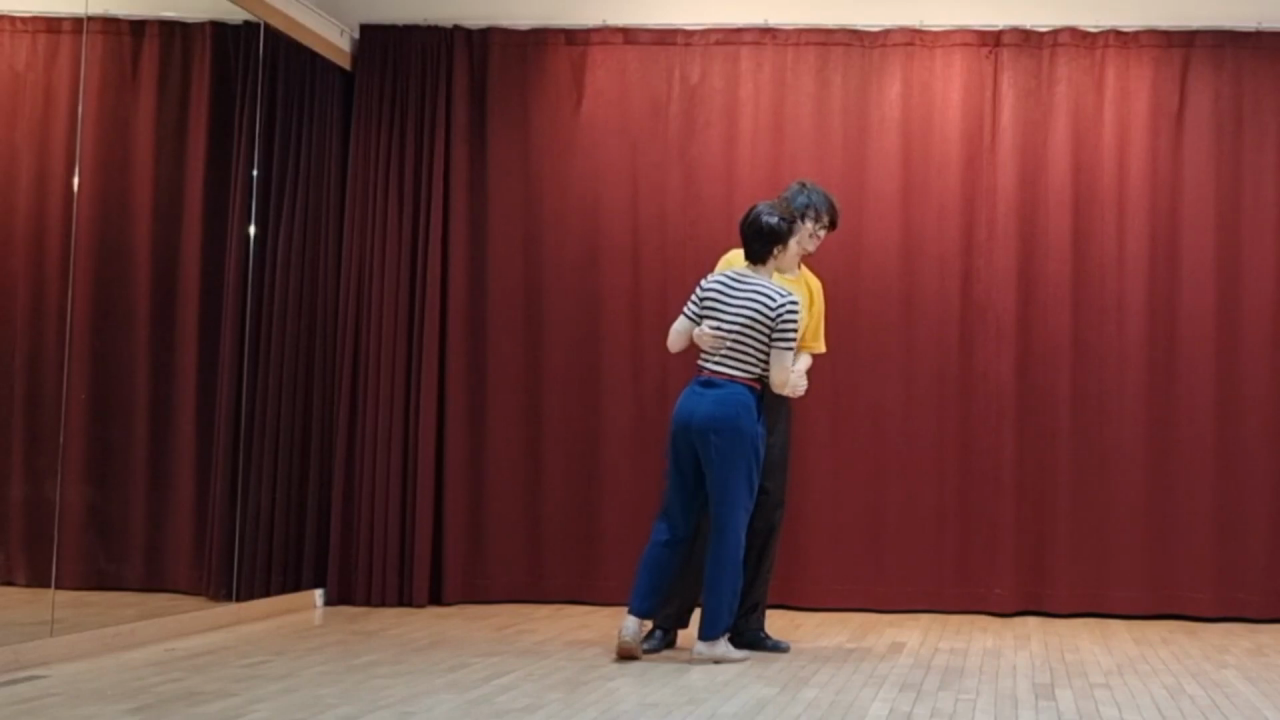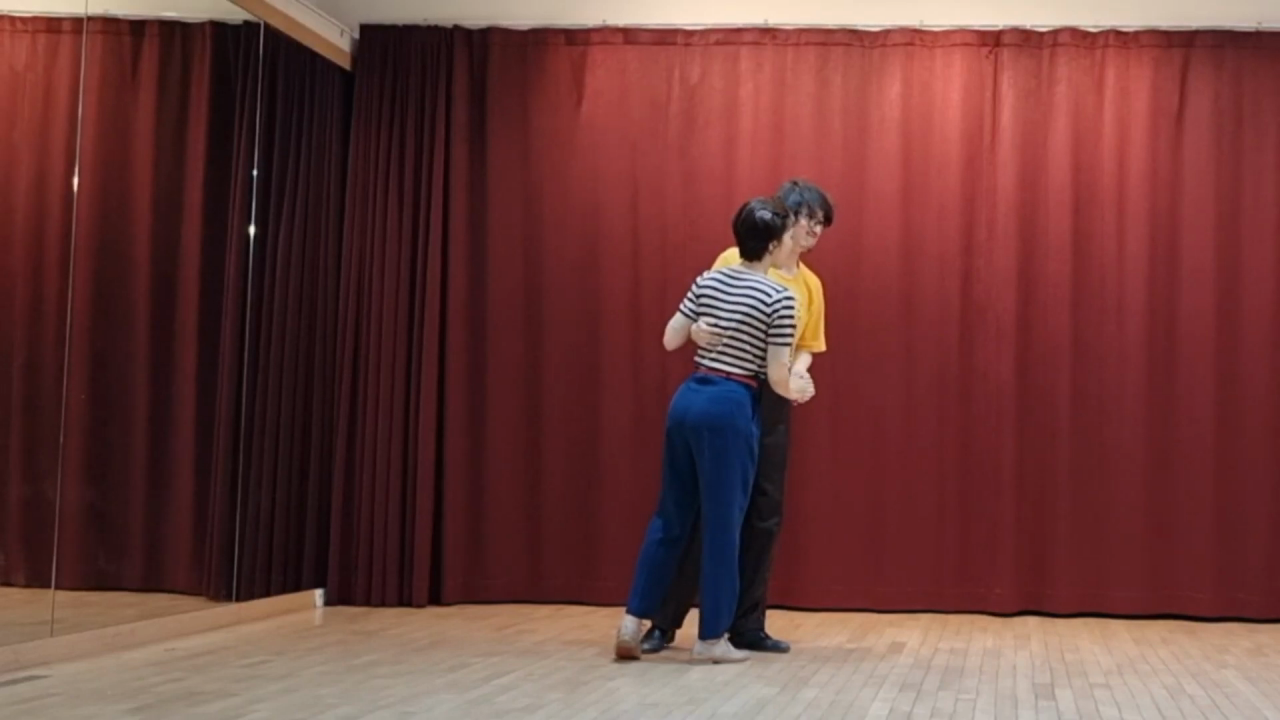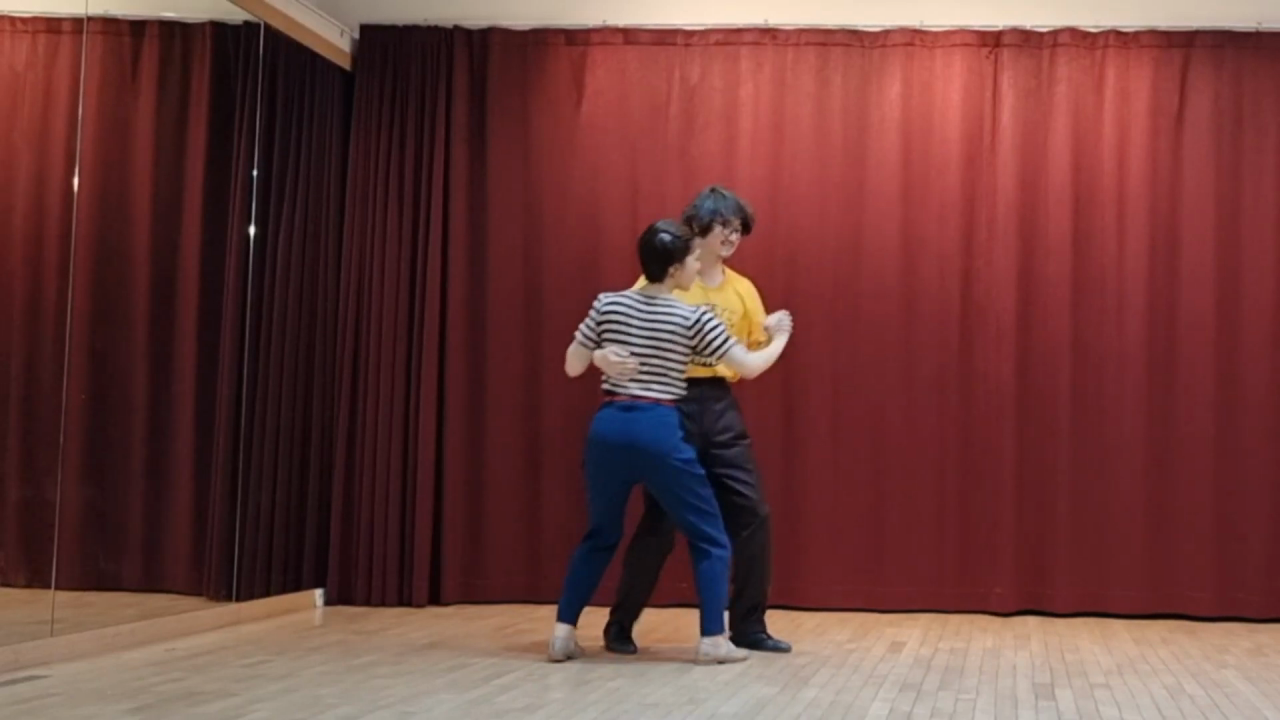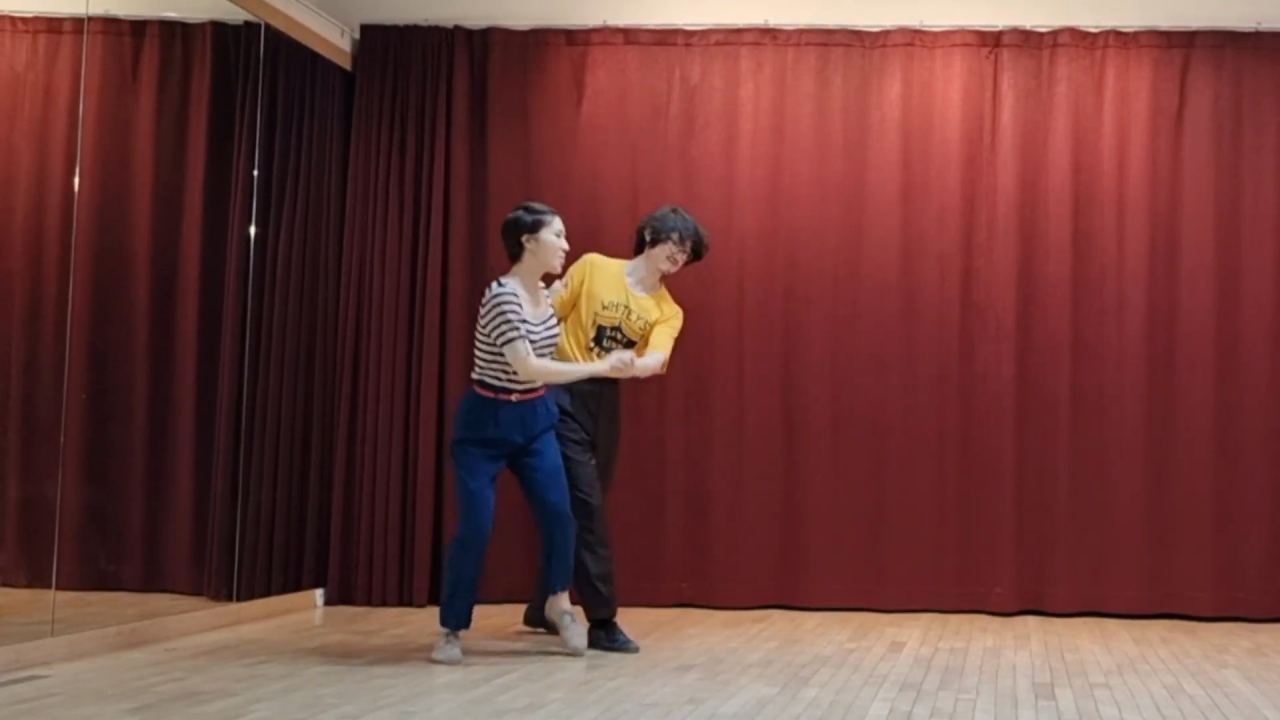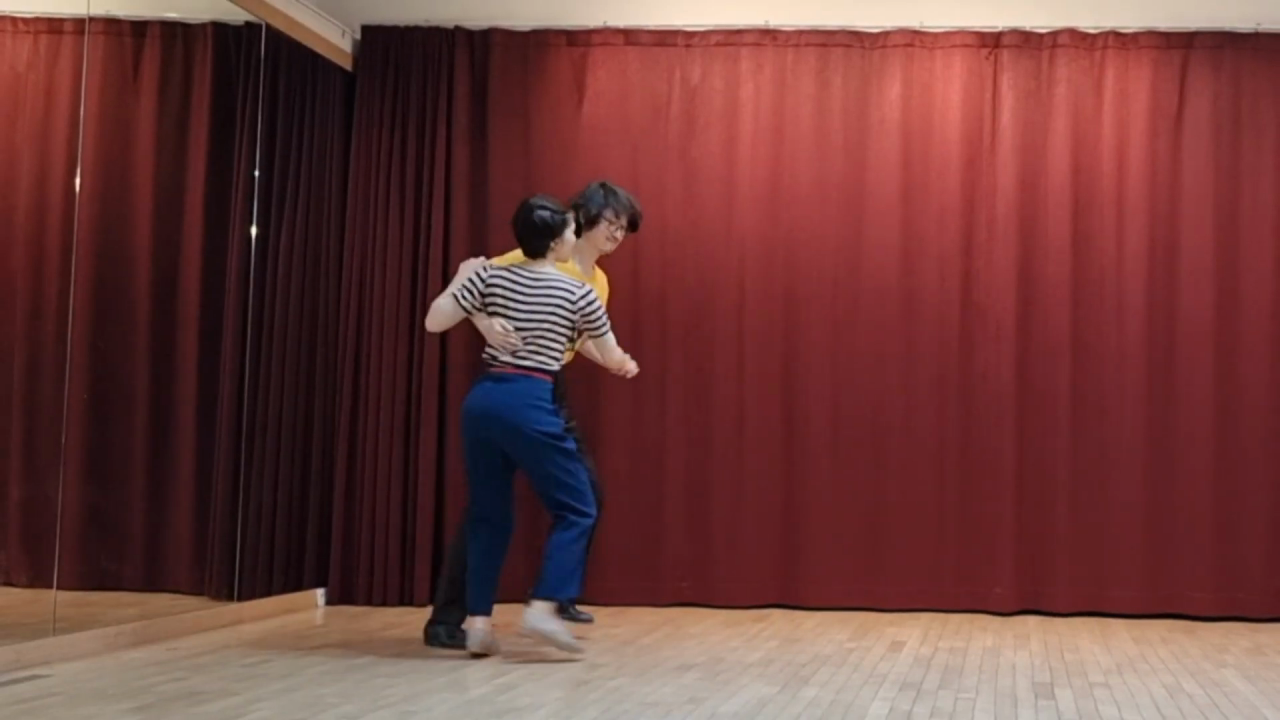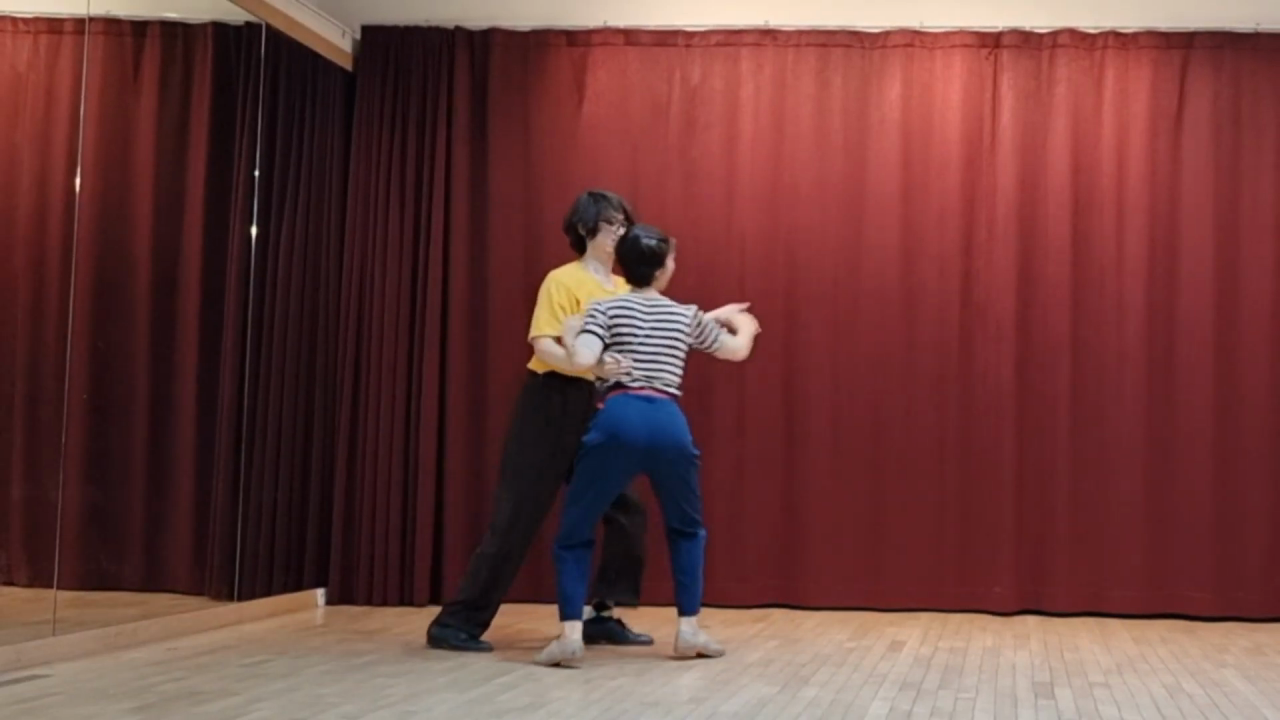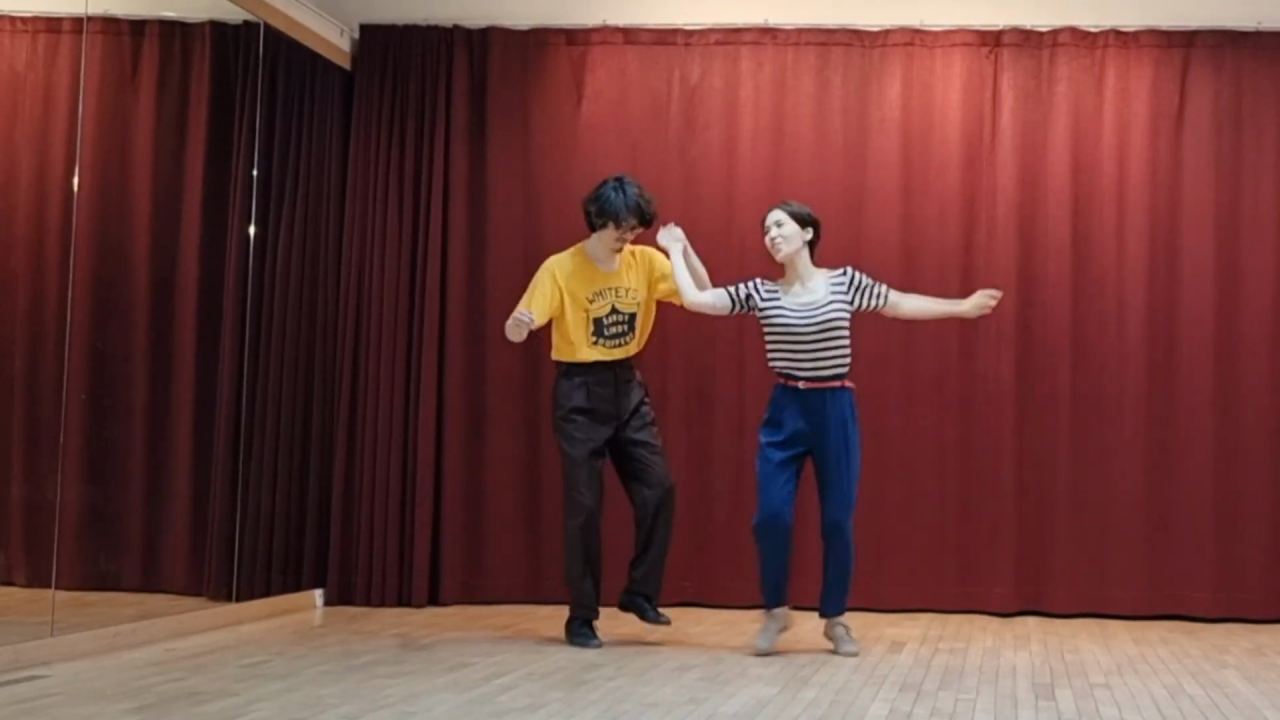
dt=0.7s
person 1, frame 1
left shoulder: (811, 287)
right shoulder: (737, 263)
left elbow: (805, 349)
right elbow: (700, 319)
left wrist: (796, 375)
right wrist: (698, 333)
left hip: (772, 405)
left knee: (765, 512)
left ankle: (747, 624)
right ankle: (667, 621)
person 1, frame 2
left shoulder: (811, 285)
right shoulder: (735, 261)
left elbow: (806, 348)
right elbow: (699, 316)
left wrist: (797, 374)
right wrist: (697, 330)
left hip: (772, 404)
left knee: (765, 513)
left ankle: (747, 624)
right ankle: (664, 621)
person 1, frame 3
left shoulder: (744, 292)
left elbow: (758, 356)
left wrist: (775, 335)
right wrist: (603, 357)
left hip: (722, 409)
right hip: (670, 405)
left knee: (750, 513)
right knee: (663, 517)
left ankle: (747, 625)
right ankle: (620, 625)
person 1, frame 4
left shoulder: (669, 312)
right shoulder: (592, 268)
left elbow: (657, 359)
right elbow: (547, 314)
left wrist: (635, 364)
left hip: (605, 403)
right hip: (563, 393)
left knee: (577, 507)
right knee: (586, 502)
left ankle: (545, 608)
right ankle: (602, 622)
person 1, frame 5
left shoulder: (600, 281)
left wrist: (611, 361)
right wrist: (487, 321)
left hip: (551, 391)
left knee: (585, 490)
right ankle: (445, 618)
person 1, frame 6
left shoulder: (623, 289)
right shoulder: (563, 281)
right elbow: (543, 346)
right wrist: (594, 363)
left hip: (587, 410)
right hip: (549, 404)
left knee: (626, 512)
right knee: (517, 517)
left ankle: (602, 615)
right ankle: (456, 623)
person 1, frame 7
left shoulder: (645, 260)
right shoulder: (559, 268)
left elbow: (703, 293)
right elbow: (515, 330)
left wrist: (683, 250)
right wrist: (522, 324)
left hip: (628, 387)
right hip: (578, 392)
left knee: (657, 487)
right knee: (584, 505)
left ankle: (641, 593)
right ankle: (581, 616)
person 2, frame 1
left shoulder: (712, 284)
right shoulder: (784, 302)
left elbow: (675, 343)
right elbow: (777, 380)
right wrist: (795, 386)
left hip: (692, 401)
right hip: (735, 411)
left knee: (676, 515)
right knee: (728, 523)
left ankle: (634, 622)
right ankle: (712, 638)
person 2, frame 2
left shoulder: (708, 281)
right shoulder: (779, 297)
left elbow: (670, 340)
right elbow: (776, 377)
right wrist: (798, 390)
left hip: (687, 398)
right hip: (729, 408)
left knee: (671, 515)
right knee: (723, 521)
left ankle: (632, 622)
right ankle: (711, 638)
person 2, frame 3
left shoulder: (606, 305)
right shoulder: (694, 321)
left elbow: (572, 367)
right elbow: (748, 365)
right wrist: (780, 336)
left hip: (606, 427)
right hip: (657, 432)
left knee: (601, 533)
right knee: (709, 532)
left ankle: (564, 632)
right ankle: (713, 639)
person 2, frame 4
left shoulder: (543, 294)
right shoulder: (501, 298)
right elbow: (527, 368)
right wrist: (601, 366)
left hip: (534, 418)
right hip: (485, 423)
left knee: (557, 508)
right knee: (475, 527)
left ankle: (558, 601)
right ankle: (451, 630)
person 2, frame 5
left shoulder: (492, 275)
right shoulder: (579, 294)
left elbow: (435, 321)
right elbow: (613, 357)
left wrist: (463, 276)
right wrist: (627, 365)
left hip: (484, 399)
right hip: (532, 405)
left knee: (489, 516)
right knee: (576, 511)
left ankle: (479, 624)
right ankle: (541, 609)
person 2, frame 6
left shoulder: (606, 309)
right shoulder: (687, 315)
left elbow: (584, 361)
right elbow: (736, 350)
left wrist: (569, 336)
right wrist: (744, 324)
left hip: (618, 421)
right hip: (669, 425)
left knee: (574, 533)
right knee: (687, 529)
left ankle: (570, 635)
right ankle: (689, 628)
person 2, frame 7
left shoulder: (846, 283)
right shoulder: (760, 292)
left elbow: (901, 304)
right elbow: (695, 300)
left wrist: (960, 307)
right wrist: (676, 255)
left hip: (836, 410)
right hip: (785, 411)
left knee: (836, 523)
right knee: (772, 518)
left ankle: (834, 621)
right ankle: (775, 611)
